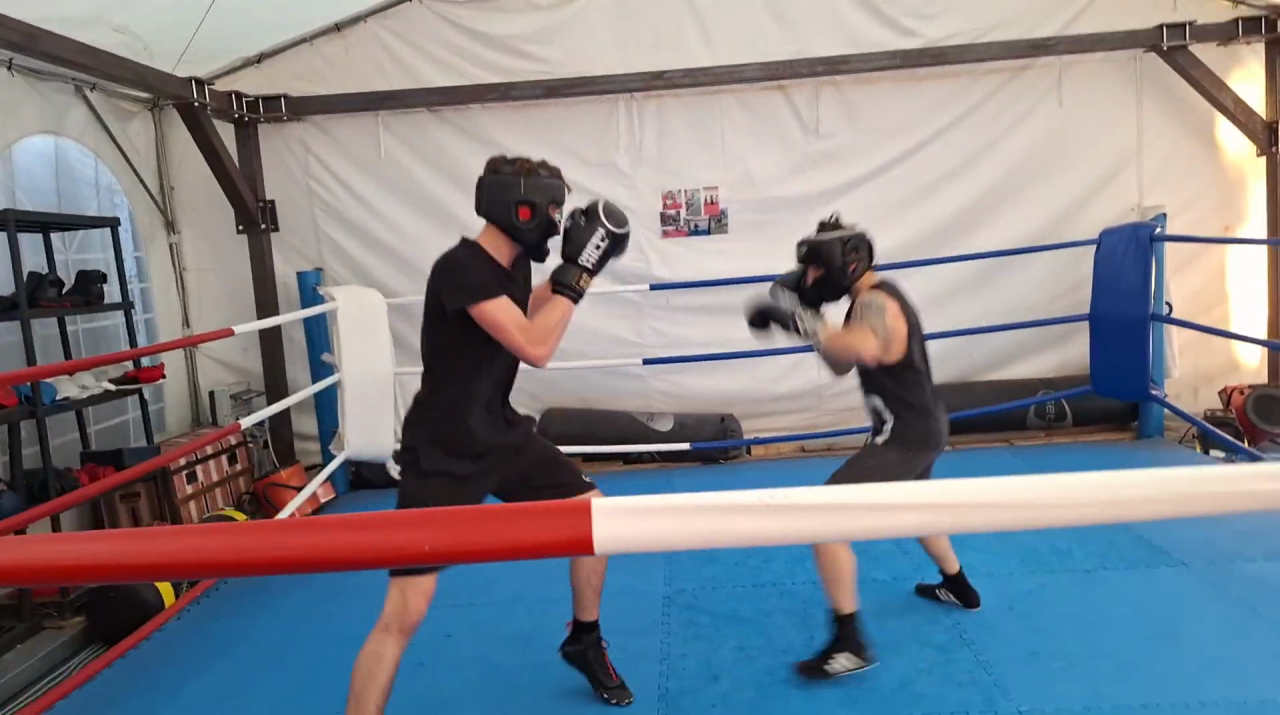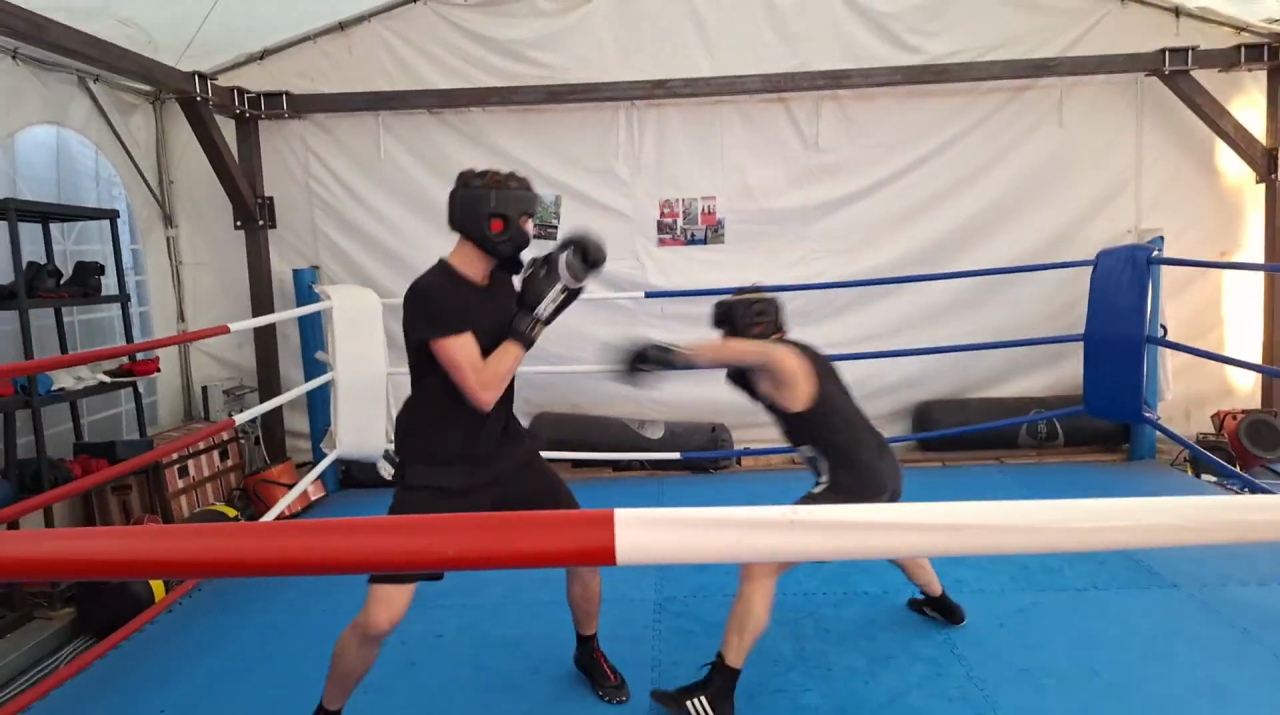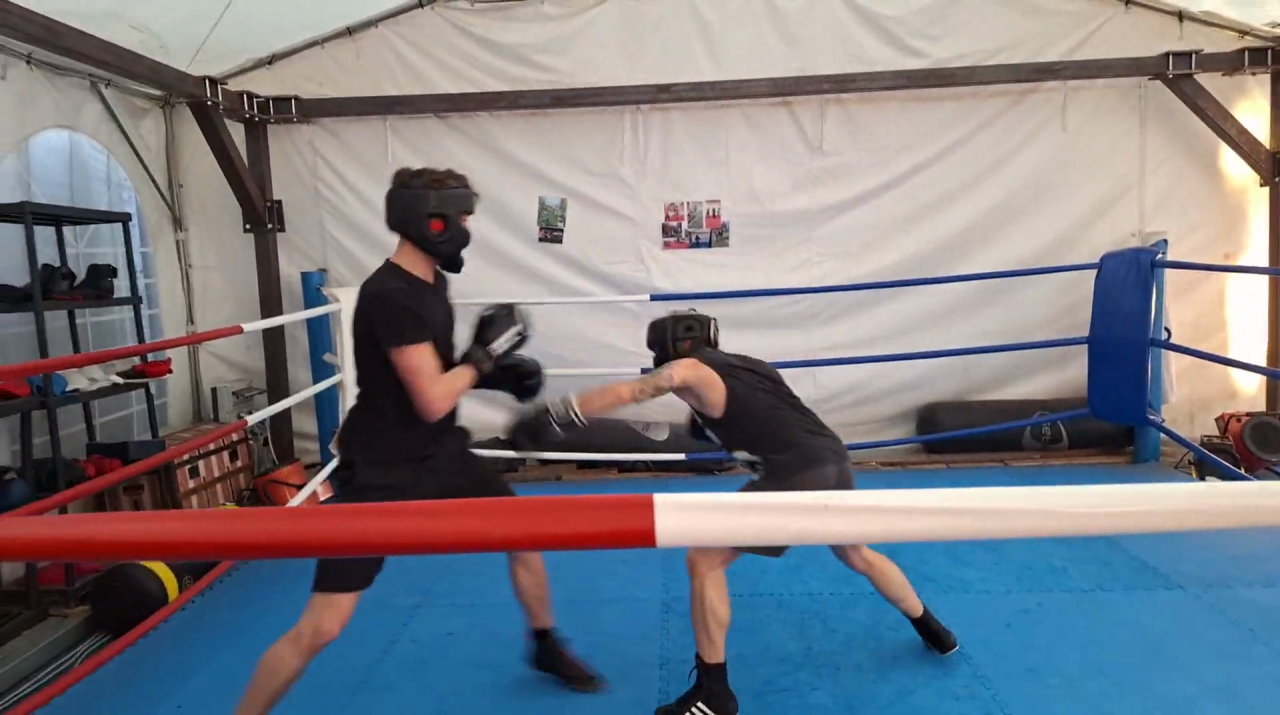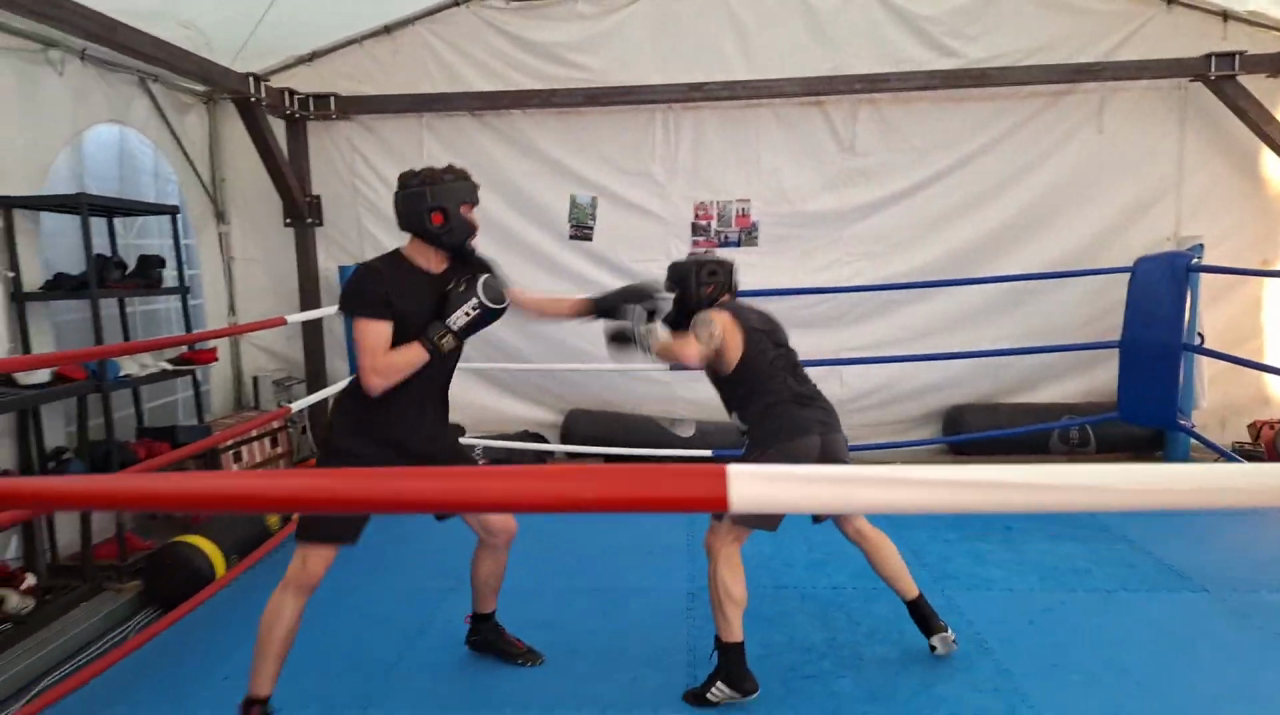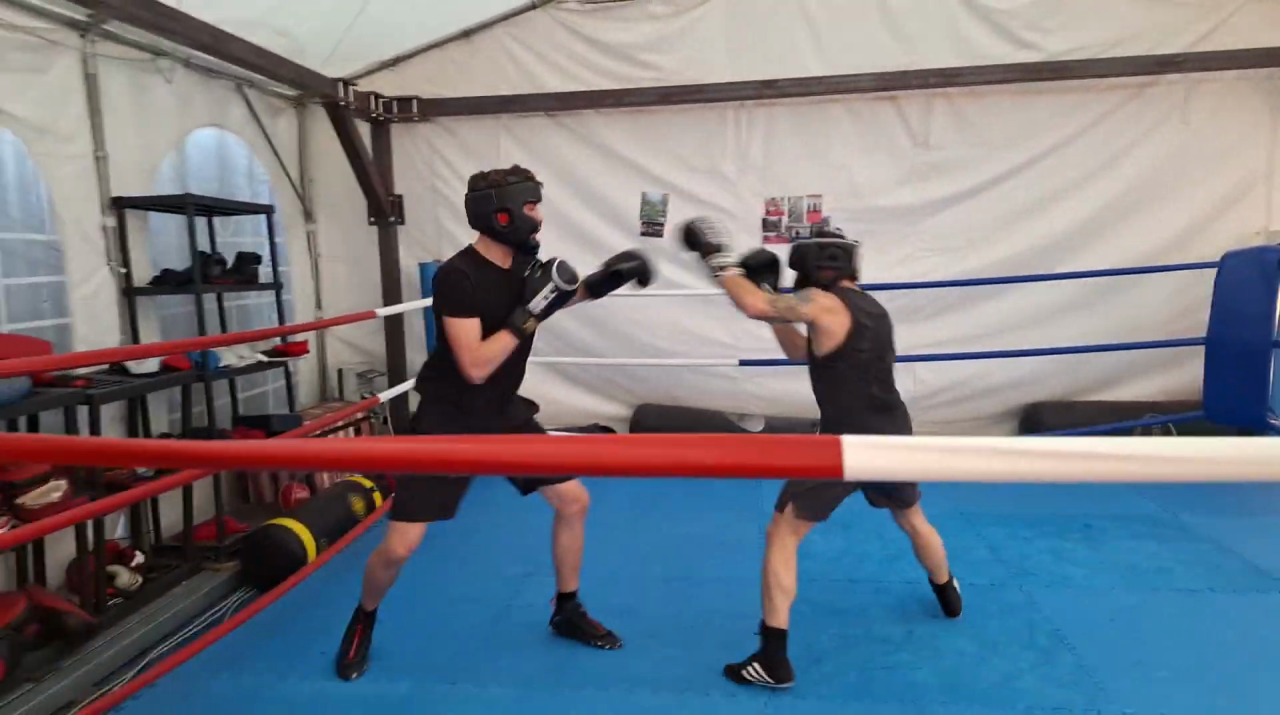
dt=0.2s
person 1, frame 1
left shoulder: (514, 260)
right shoulder: (460, 268)
left elbow: (533, 307)
right elbow: (536, 348)
left wrist: (585, 249)
right wrist: (579, 265)
left hip: (501, 435)
right hip: (443, 455)
right knee: (405, 612)
left ankle: (585, 642)
person 1, frame 2
left shoulder: (498, 274)
right shoulder: (432, 294)
left elbow: (507, 335)
right elbow: (482, 392)
left wrist: (566, 271)
right wrist: (538, 314)
left hip: (503, 454)
right hip: (435, 471)
right knee: (379, 619)
left ankle: (588, 650)
person 1, frame 3
left shoulder: (432, 281)
right shoulder: (388, 296)
right elbow: (434, 401)
left wrist: (494, 370)
right wrist: (489, 356)
left hip: (439, 455)
right hip: (377, 471)
right knee: (322, 628)
left ankle: (547, 645)
person 1, frame 4
left shoulder: (469, 270)
right shoulder: (374, 280)
left elbow: (538, 305)
right elbow: (375, 379)
left wrist: (604, 302)
right wrist: (448, 328)
left hip: (426, 439)
right hip: (359, 442)
left knee: (500, 530)
right knee: (304, 576)
left ankle: (483, 628)
person 1, frame 5
left shoulder: (523, 261)
right shoulder: (457, 276)
left elbow: (577, 292)
right elbow: (474, 367)
left wrist: (610, 274)
right wrist: (534, 313)
left hip: (505, 417)
right hip: (448, 426)
left knee: (573, 501)
right knee: (401, 546)
left ankle: (567, 610)
right ankle: (364, 619)
person 2, frame 1
left shoulder: (875, 302)
right shoulder: (872, 298)
left elbow: (860, 350)
right elbow: (841, 363)
left wrist: (793, 318)
right wrist: (807, 308)
left hip: (905, 436)
right hip: (922, 427)
left ankle: (850, 641)
right ankle: (958, 586)
person 2, frame 2
left shoulder: (779, 357)
right shoulder: (802, 359)
left elbow: (728, 352)
left wrist: (667, 353)
right wrist: (756, 386)
left hip: (856, 487)
right hip: (884, 472)
left knee: (759, 570)
right ankle: (942, 604)
person 2, frame 3
left shoulder: (691, 368)
right shoulder: (750, 369)
left elbow: (624, 393)
left wrist: (555, 413)
right wrist: (715, 428)
left hip: (801, 474)
right hip: (834, 461)
left knee: (705, 563)
right knee: (856, 554)
right ankle: (931, 631)
person 2, frame 4
left shoulder: (713, 318)
right shoulder: (756, 320)
left elbow: (688, 354)
left wrist: (644, 335)
right wrist: (672, 330)
left hip: (781, 445)
right hip: (823, 430)
left knee: (721, 544)
right knee: (859, 529)
left ankle: (734, 671)
right ankle: (930, 621)
person 2, frame 5
left shoulder: (824, 301)
right shoulder: (873, 309)
left elbow: (754, 305)
right elbow: (803, 351)
left wrist: (715, 255)
right wrist: (764, 278)
right hip: (894, 437)
left knee: (781, 536)
right knee: (911, 518)
left ankle: (773, 657)
right ankle: (948, 594)
